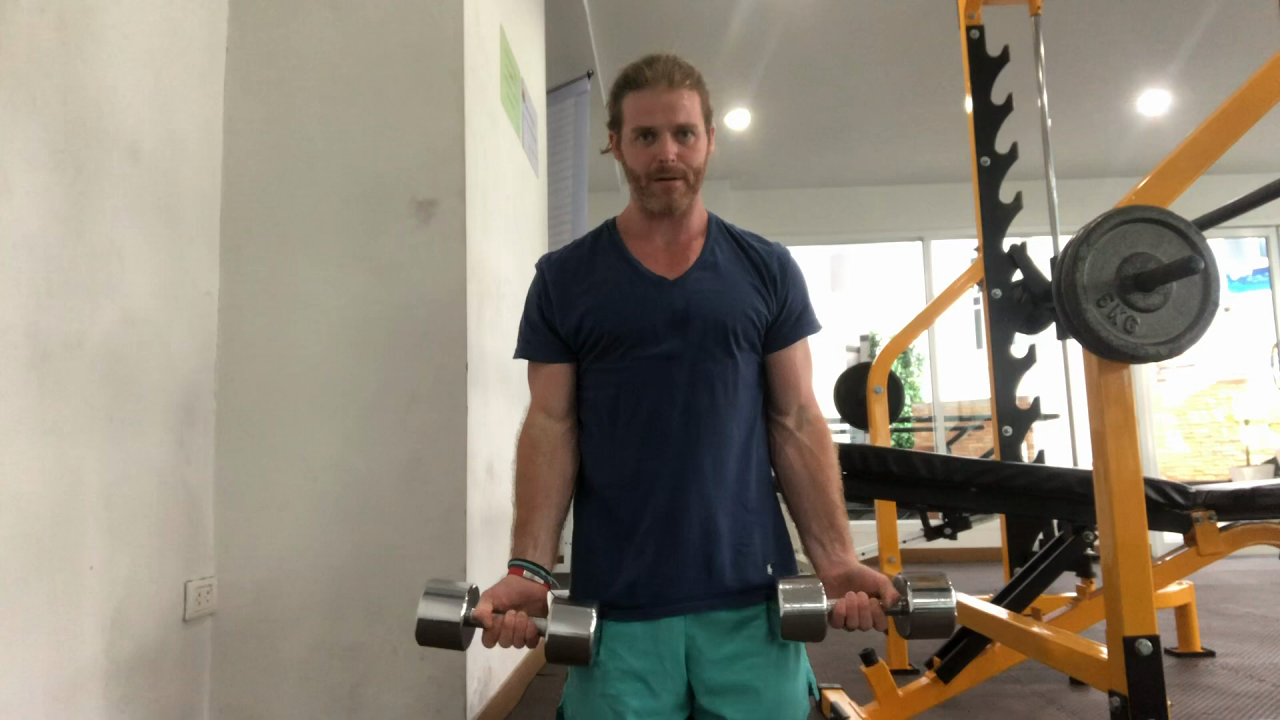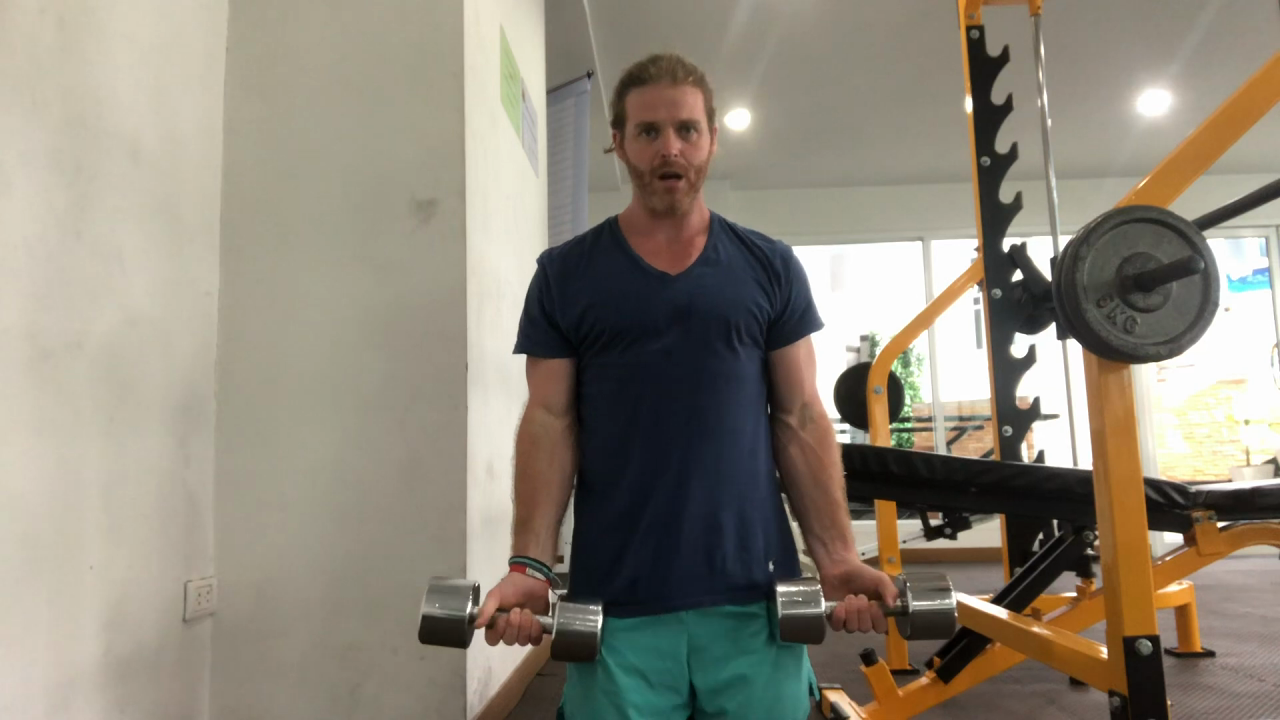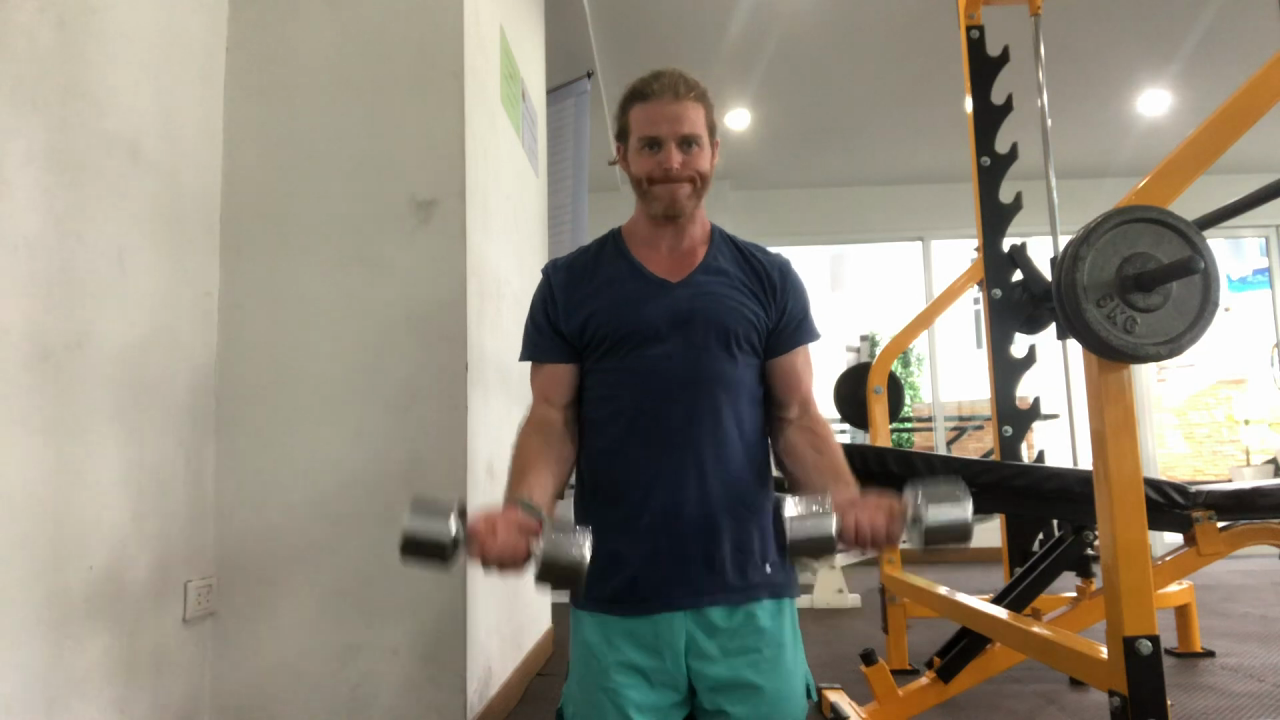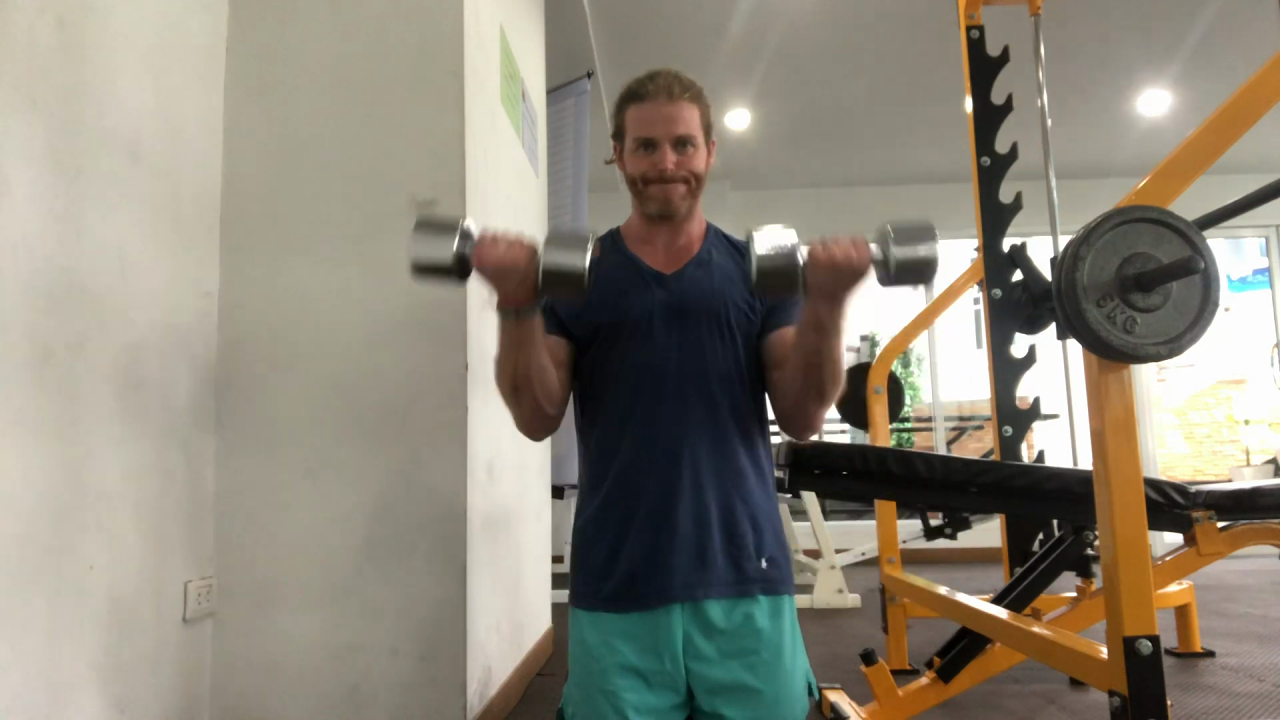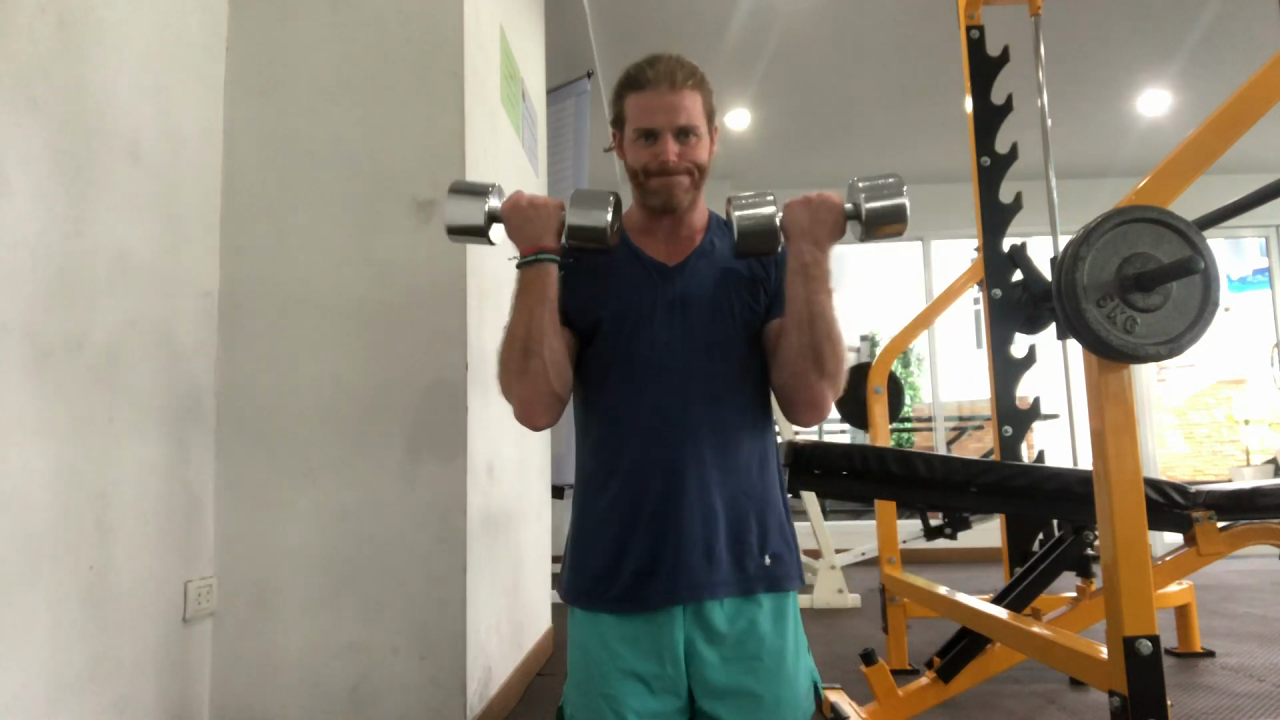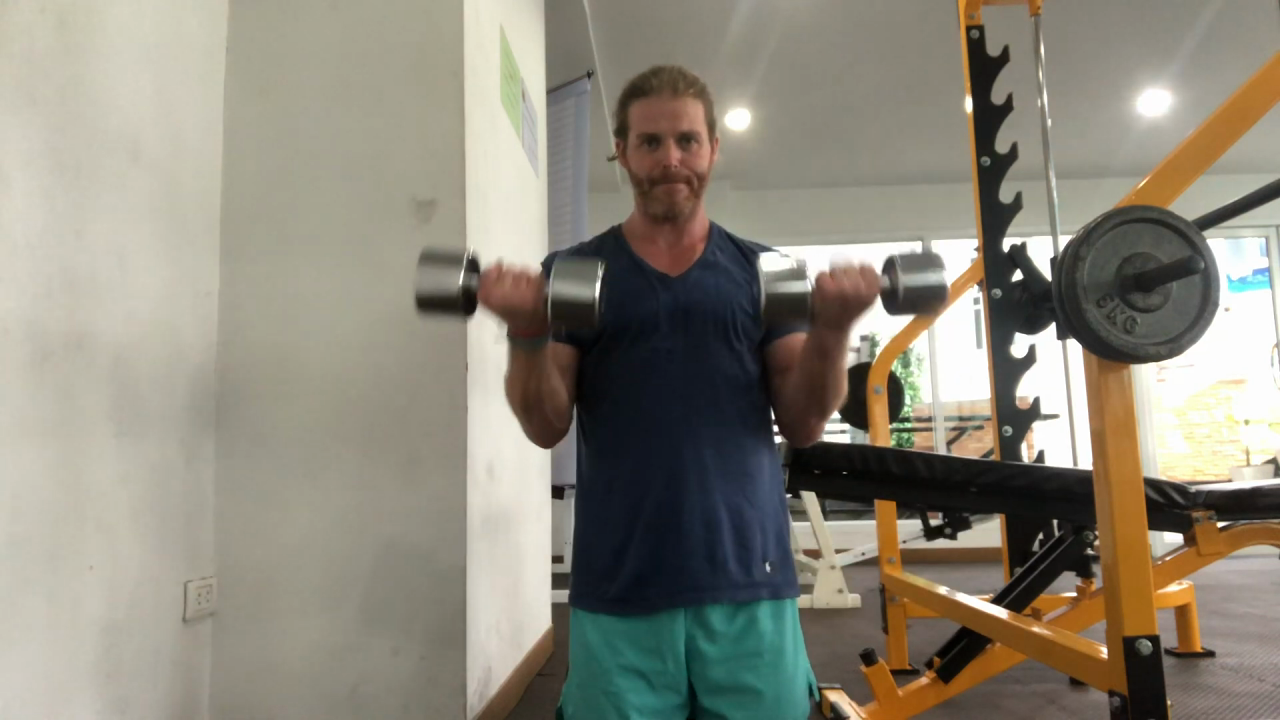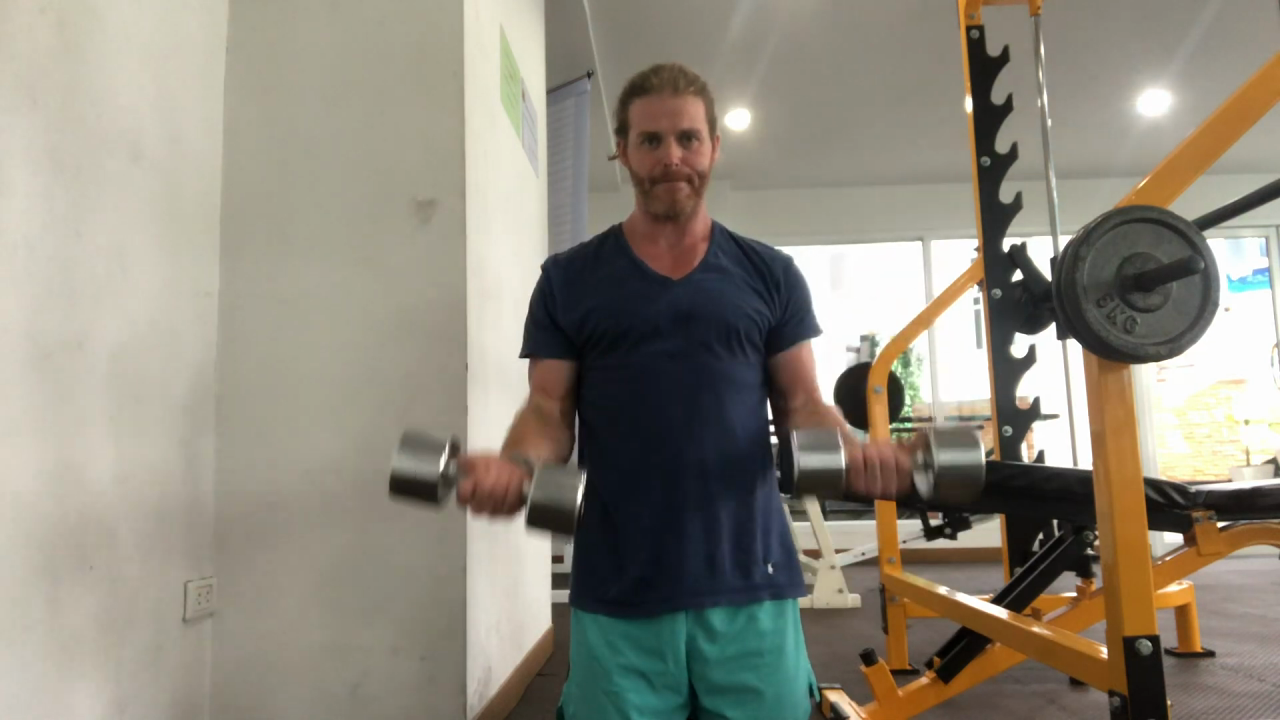
dt=0.4s
person 1, frame 1
left shoulder: (766, 269)
right shoulder: (564, 277)
left elbow: (796, 421)
right elbow: (552, 425)
left wrist: (836, 558)
right wrist: (529, 566)
left hip: (750, 591)
right hip: (617, 598)
person 1, frame 2
left shoulder: (769, 267)
right shoulder: (565, 273)
left elbow: (800, 419)
right elbow: (551, 423)
left wrist: (838, 558)
right wrist: (530, 562)
left hip: (750, 589)
right hip: (616, 597)
person 1, frame 3
left shoulder: (767, 278)
right shoulder: (570, 281)
left elbow: (797, 418)
right elbow: (552, 419)
left wrist: (843, 499)
right wrist: (524, 509)
left hip: (746, 586)
right hip: (617, 594)
person 1, frame 4
left shoulder: (761, 272)
left elbow: (800, 416)
right elbow: (537, 417)
left wrist: (825, 302)
right wrist: (516, 304)
left hip: (743, 575)
right hip: (617, 583)
person 1, frame 5
left shoulder: (766, 259)
right shoulder: (574, 264)
left elbow: (810, 402)
right elbow: (535, 404)
left wrist: (810, 256)
right wrist: (536, 258)
left hip: (746, 573)
right hip: (616, 583)
person 1, frame 6
left shoulder: (764, 273)
left elbow: (800, 423)
right elbow: (549, 425)
left wrist: (832, 330)
right wrist: (524, 336)
left hip: (746, 581)
right hip: (618, 588)
person 1, frame 7
left shoulder: (769, 273)
right shoulder: (569, 277)
left elbow: (801, 407)
right elbow: (550, 411)
left wrist: (852, 460)
right wrist: (516, 468)
left hip: (749, 584)
right hip: (616, 592)
